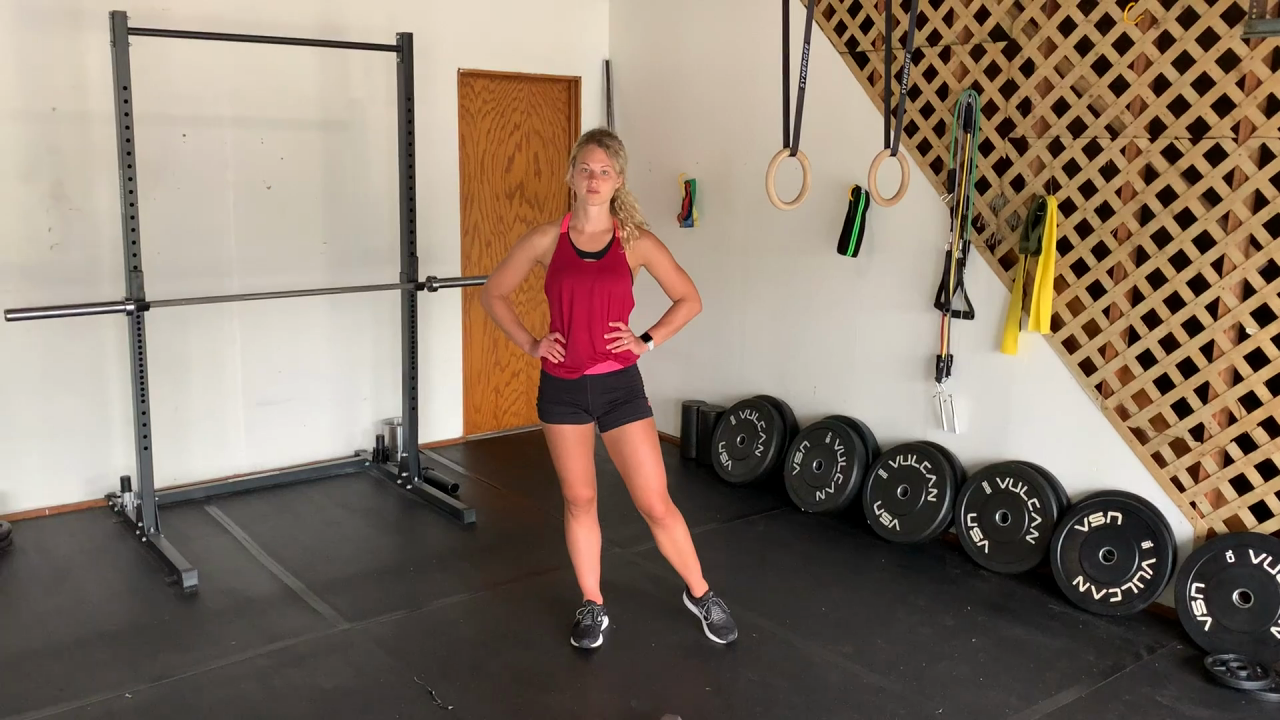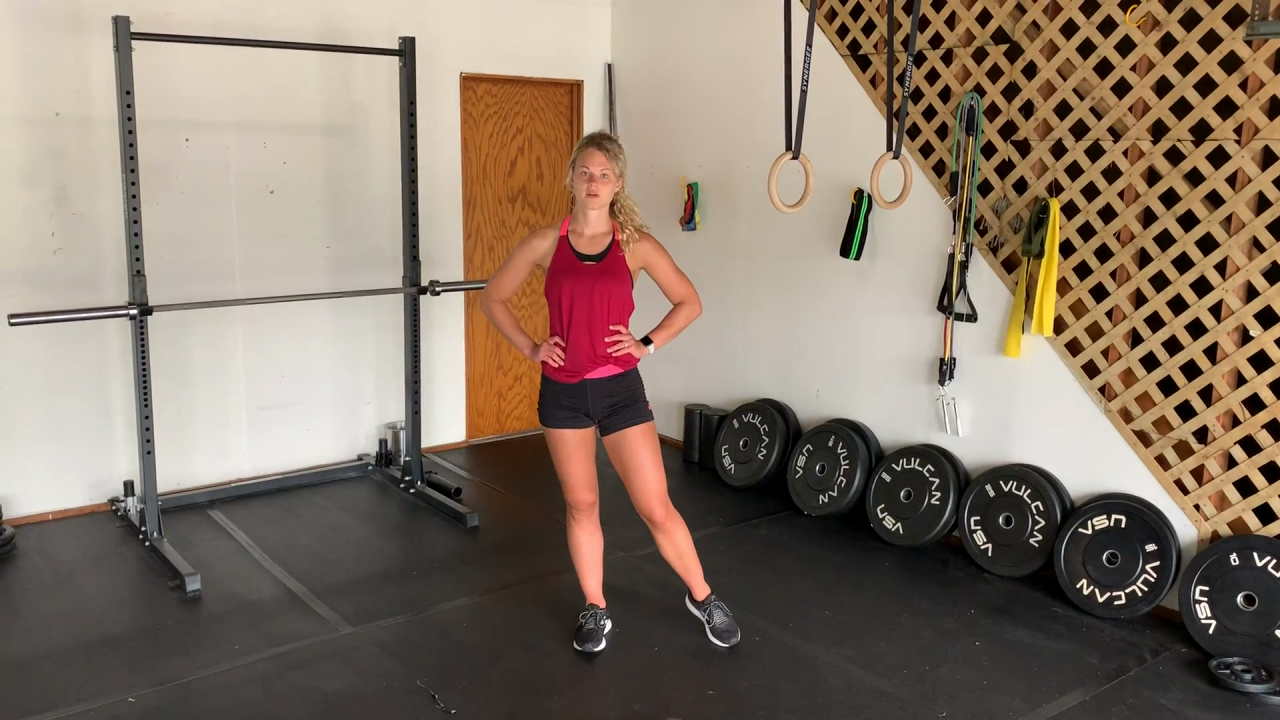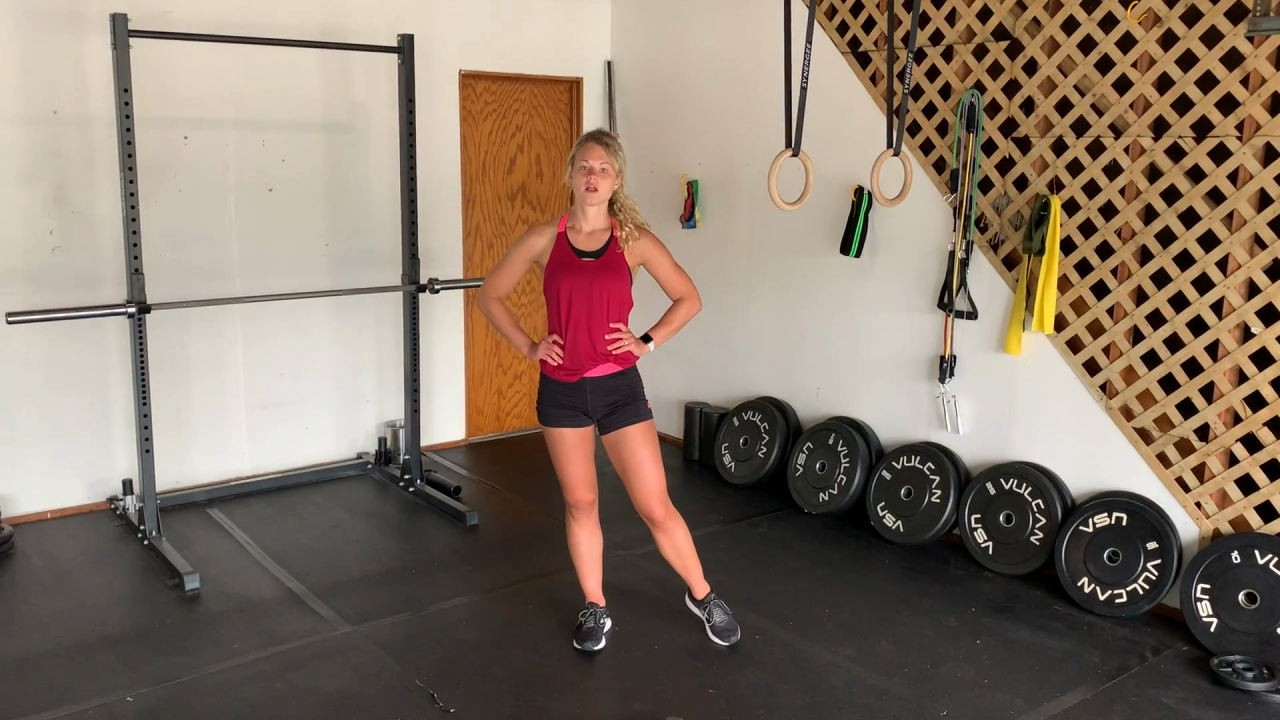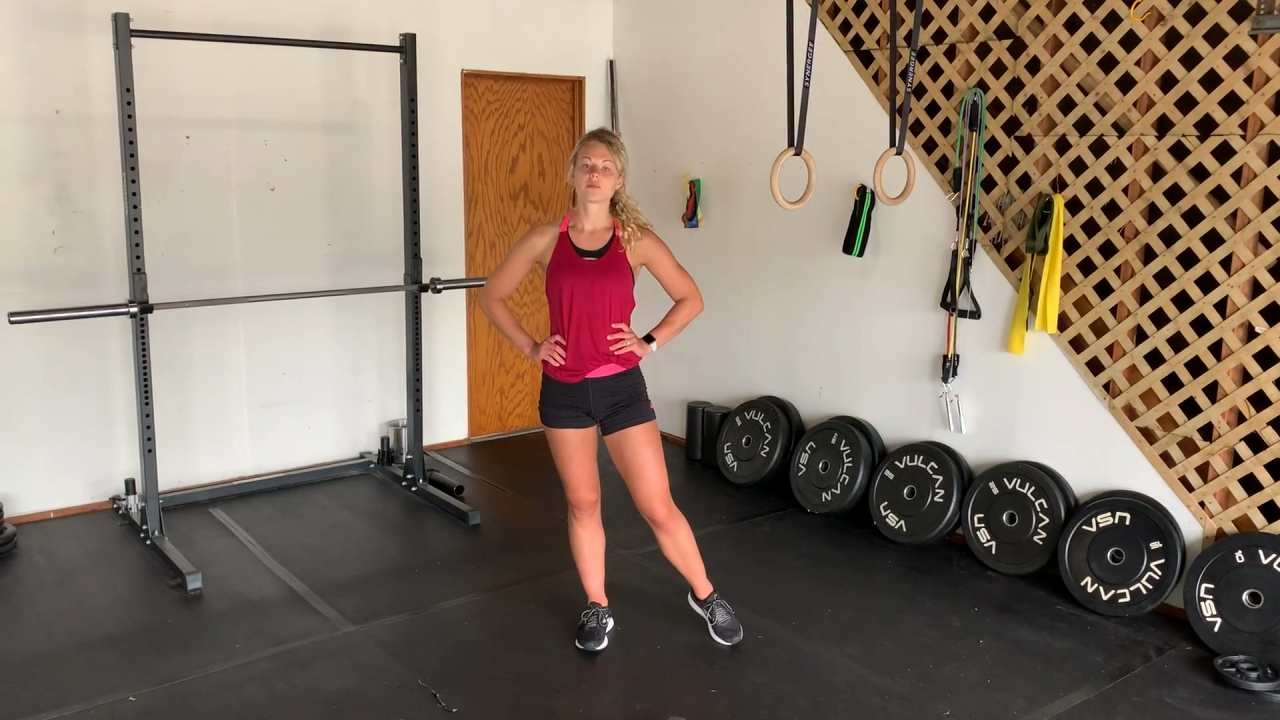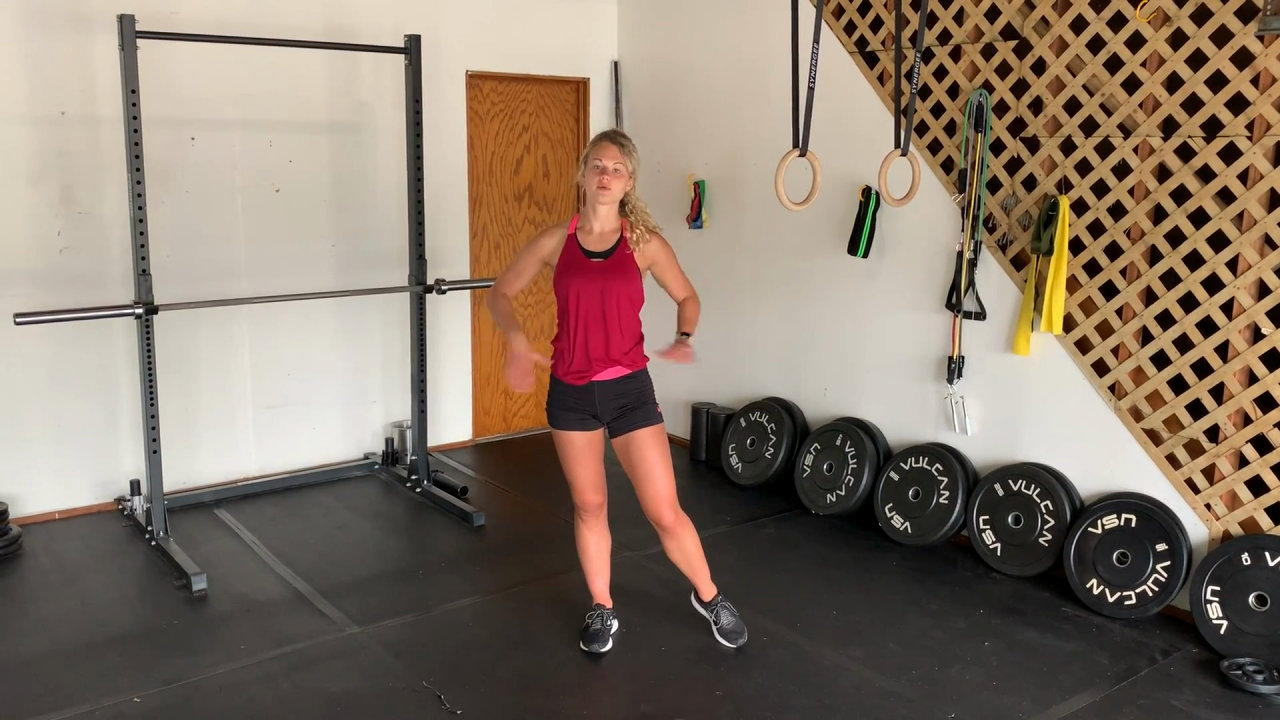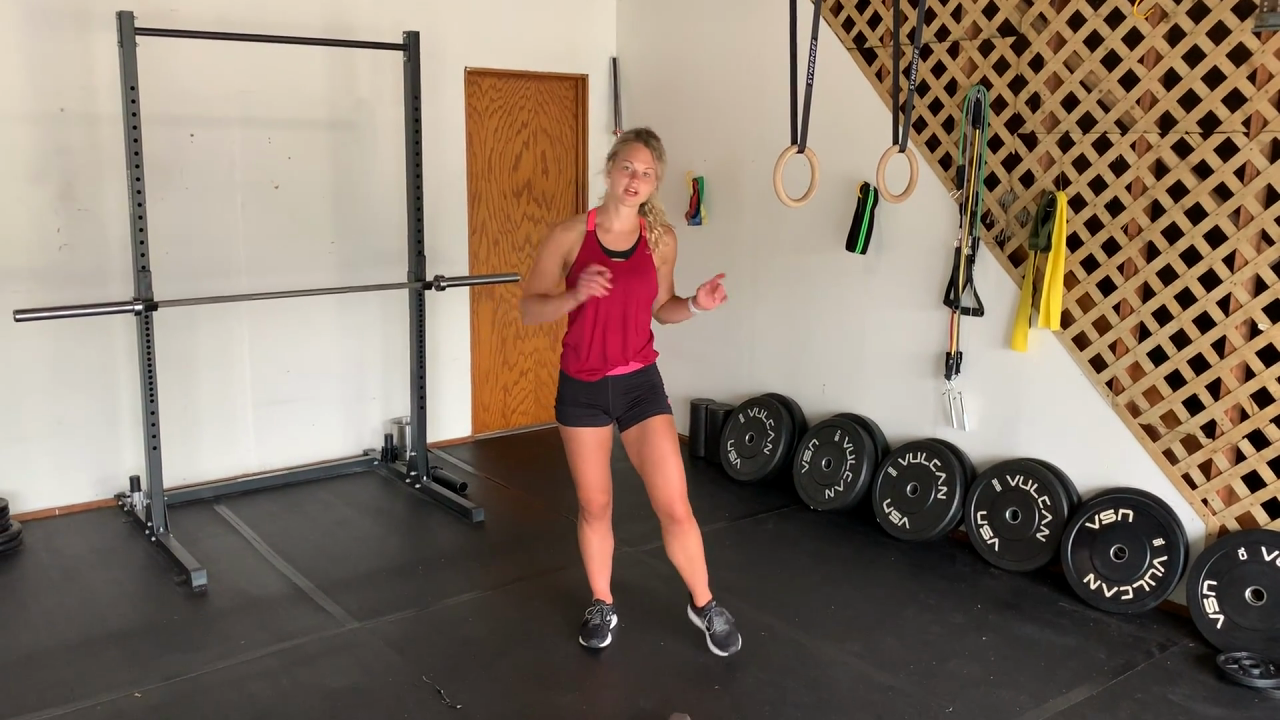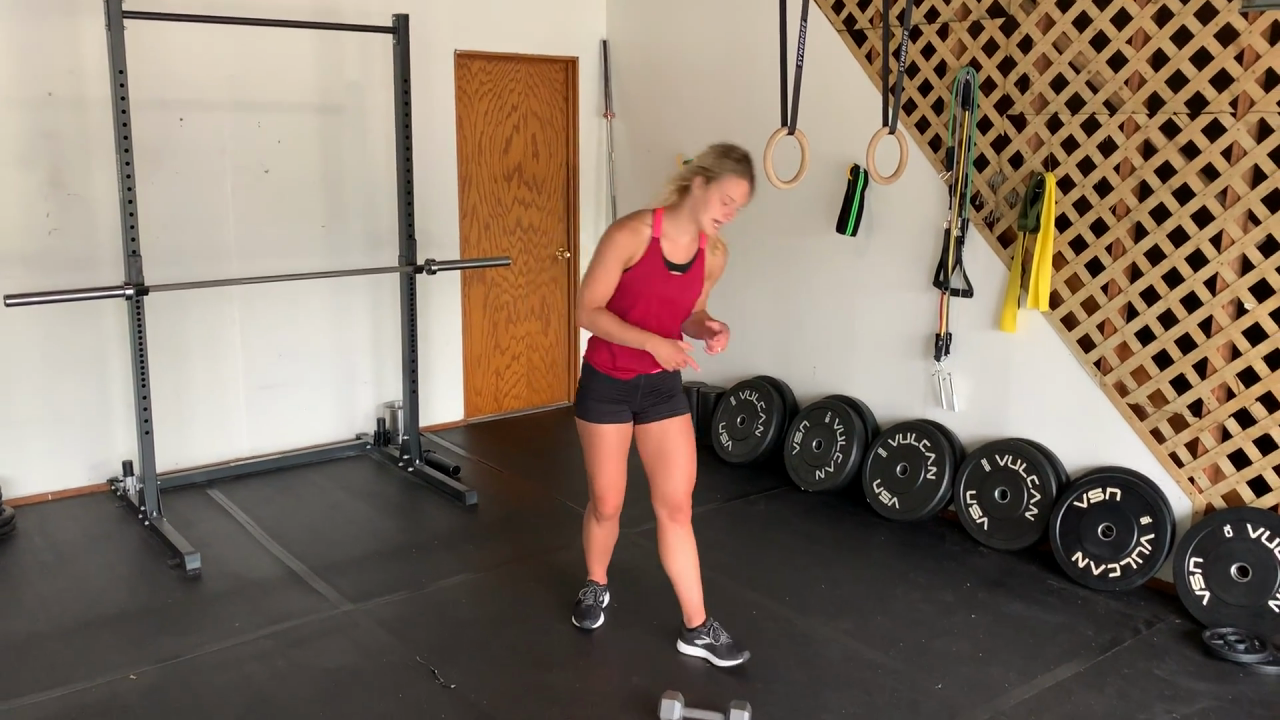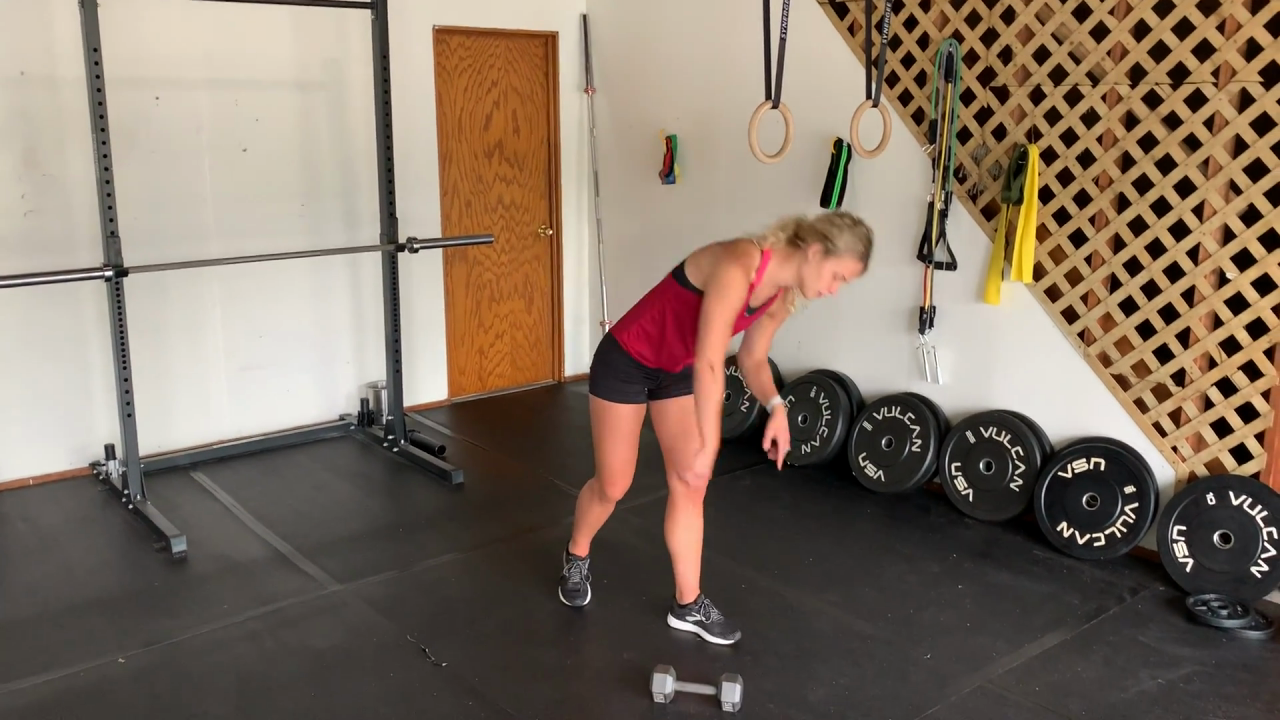
dt=0.4s
person 1, frame 1
left shoulder: (636, 241)
right shoulder: (546, 239)
left elbow: (689, 299)
right elbow: (493, 292)
left wrist: (647, 341)
right wrist: (529, 343)
left hip: (619, 385)
right hip: (562, 388)
left knee: (655, 503)
right knee: (579, 500)
left ankle: (700, 594)
right ankle: (592, 607)
person 1, frame 2
left shoulder: (636, 245)
right shoulder: (546, 242)
left elbow: (689, 302)
right elbow: (493, 297)
left wrist: (649, 344)
right wrist: (530, 347)
left hip: (620, 389)
right hip: (563, 391)
left knee: (656, 508)
right knee: (581, 505)
left ankle: (703, 598)
right ankle: (595, 610)
person 1, frame 3
left shoulder: (634, 240)
right shoulder: (544, 239)
left elbow: (688, 298)
right elbow: (489, 295)
left wrist: (647, 342)
right wrist: (527, 345)
left hip: (619, 387)
right hip: (561, 389)
left knee: (655, 507)
right knee: (580, 504)
left ankle: (703, 596)
right ankle: (594, 608)
person 1, frame 4
left shoulder: (636, 240)
right shoulder: (546, 239)
left elbow: (691, 299)
right elbow: (491, 295)
left wrist: (650, 342)
right wrist: (530, 346)
left hip: (622, 388)
right hip: (564, 390)
left knee: (659, 507)
right knee: (583, 504)
left ankle: (706, 596)
right ankle: (597, 608)
person 1, frame 5
left shoulder: (646, 241)
right shoulder: (554, 240)
left elbow: (687, 299)
right elbow: (501, 292)
left wrist: (684, 338)
right wrist: (517, 342)
left hip: (629, 389)
right hip: (572, 392)
left knee: (665, 512)
right knee: (589, 506)
left ankle: (710, 597)
right ankle: (602, 610)
person 1, frame 6
left shoulder: (661, 239)
right shoulder: (569, 234)
right elbow: (529, 309)
left wrist: (695, 303)
right wrist: (575, 295)
left hip: (640, 384)
right hip: (582, 388)
left knee: (673, 505)
right knee: (594, 506)
left ankle: (705, 604)
right ankle: (601, 604)
person 1, frame 7
left shoulder: (714, 254)
right shoulder: (631, 233)
right elbow: (587, 310)
left wrist: (710, 329)
right wrist: (654, 344)
left hip: (661, 383)
right hip: (608, 383)
left knee: (677, 507)
right knee: (607, 505)
left ankle: (697, 626)
right ankle: (595, 586)
person 1, frame 8
left shoulder: (782, 293)
right shoulder: (736, 268)
left elbow: (752, 359)
right elbow: (710, 365)
left wrist: (775, 408)
right wrist: (706, 448)
left hip: (678, 367)
right hip: (625, 361)
left knee: (690, 482)
right knee: (612, 484)
left ankle: (687, 603)
right ankle: (576, 557)
